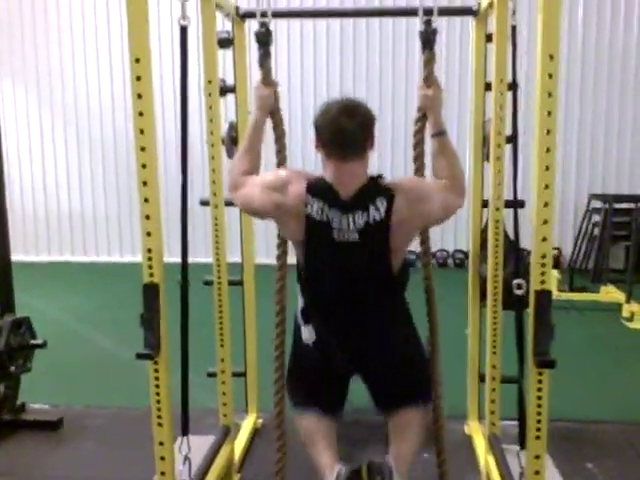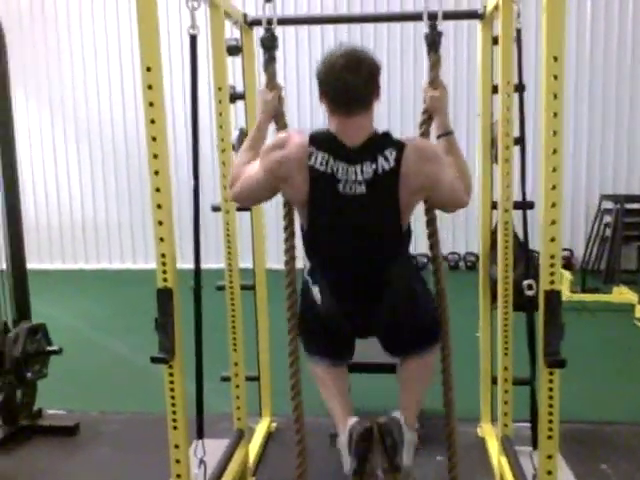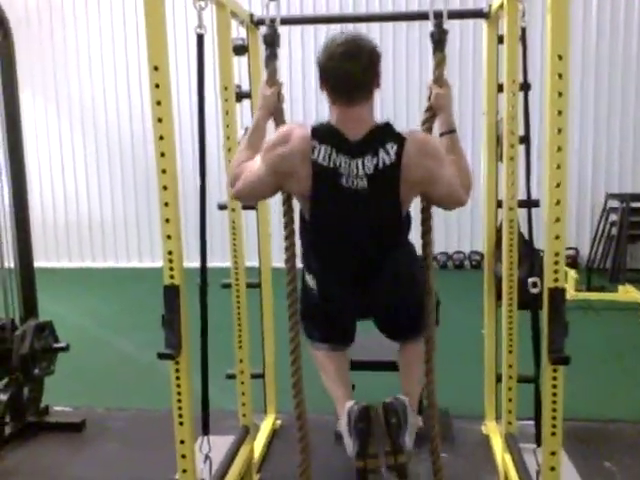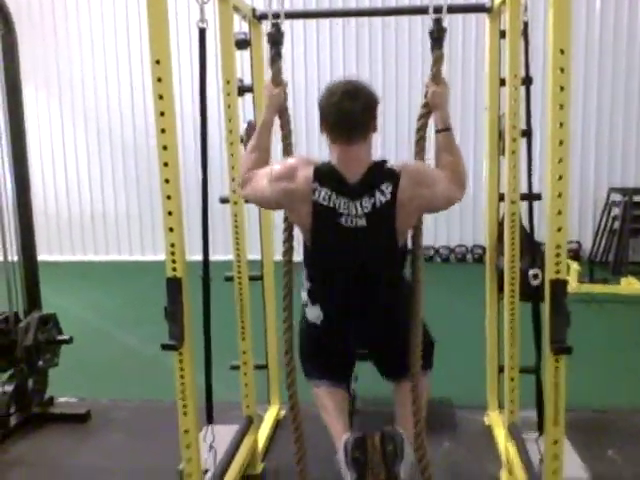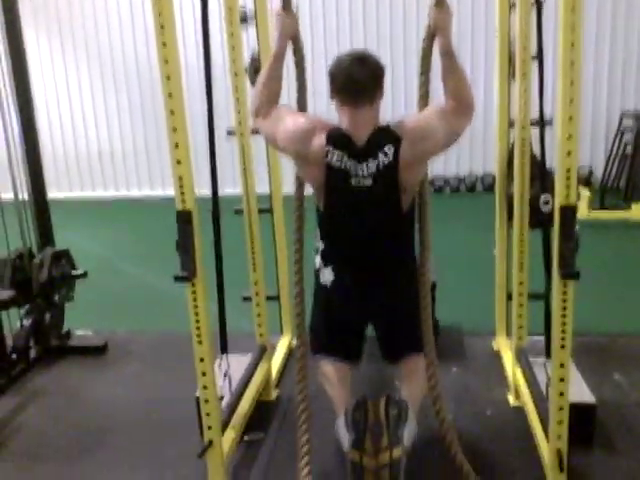
dt=0.2s
person 1, frame 1
left shoulder: (290, 194)
right shoulder: (405, 201)
left elbow: (237, 185)
right elbow: (455, 190)
left wrist: (259, 115)
right wrist: (436, 120)
left hip: (319, 337)
right hip: (386, 336)
left knee: (310, 404)
right knee: (413, 398)
person 1, frame 2
left shoulder: (289, 153)
right shoulder: (417, 157)
left elbow: (237, 188)
right elbow: (461, 194)
left wrist: (262, 119)
right wrist: (443, 123)
left hip: (328, 299)
right hip: (396, 300)
left knee: (323, 352)
right knee: (423, 341)
left ankle: (346, 428)
right ankle: (404, 424)
person 1, frame 3
left shoulder: (290, 147)
right shoulder: (416, 150)
left elbow: (237, 186)
right elbow: (460, 194)
left wrist: (261, 113)
right wrist: (447, 119)
left hip: (327, 285)
right hip: (394, 283)
left knee: (324, 336)
right knee: (417, 327)
left ankle: (347, 410)
right ankle: (406, 408)
person 1, frame 4
left shoulder: (296, 182)
right shoulder: (410, 182)
left elbow: (245, 182)
right elbow: (456, 187)
left wrist: (268, 116)
right wrist: (442, 118)
left hip: (327, 313)
right hip: (389, 313)
left knee: (324, 373)
right knee: (412, 367)
left ankle: (344, 442)
right ankle: (403, 441)
person 1, frame 5
left shoulder: (311, 143)
right shoulder: (411, 143)
left elbow: (261, 111)
right elbow: (462, 109)
left wrist: (282, 43)
right wrist: (445, 43)
left hip: (337, 276)
right hip: (396, 277)
left knee: (331, 352)
right knee: (414, 350)
left ankle: (347, 416)
right ankle: (405, 412)
